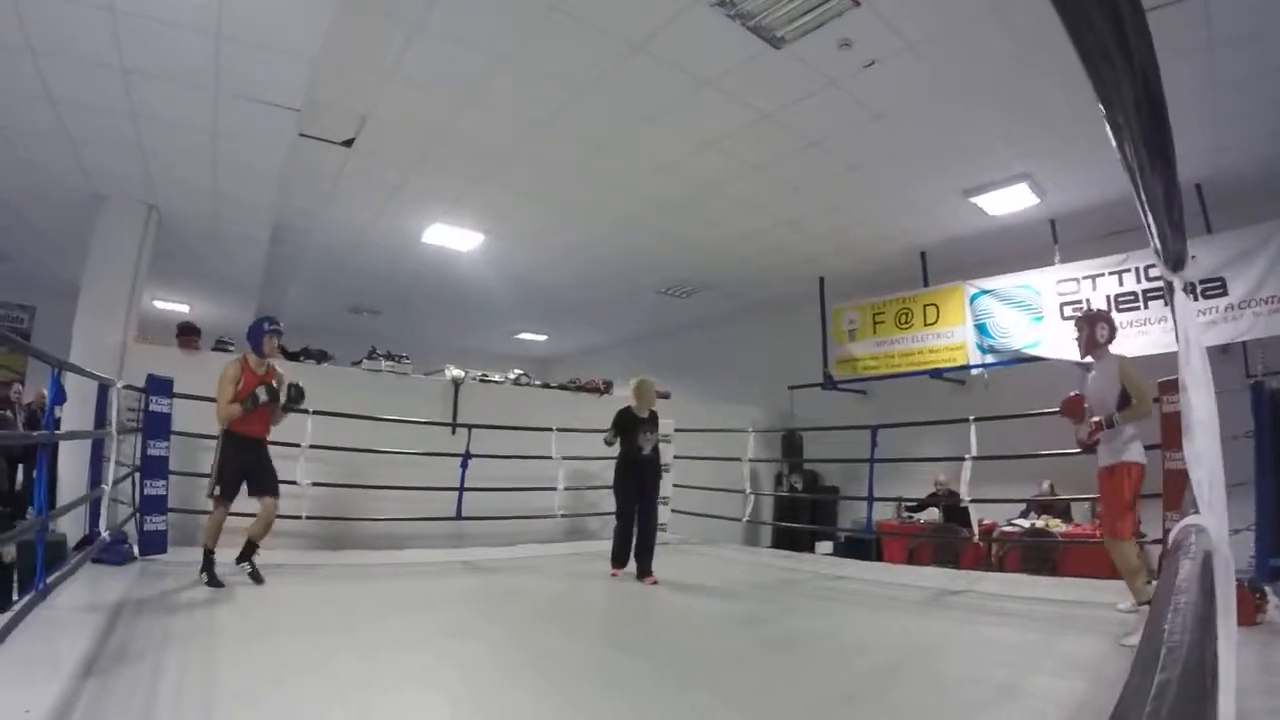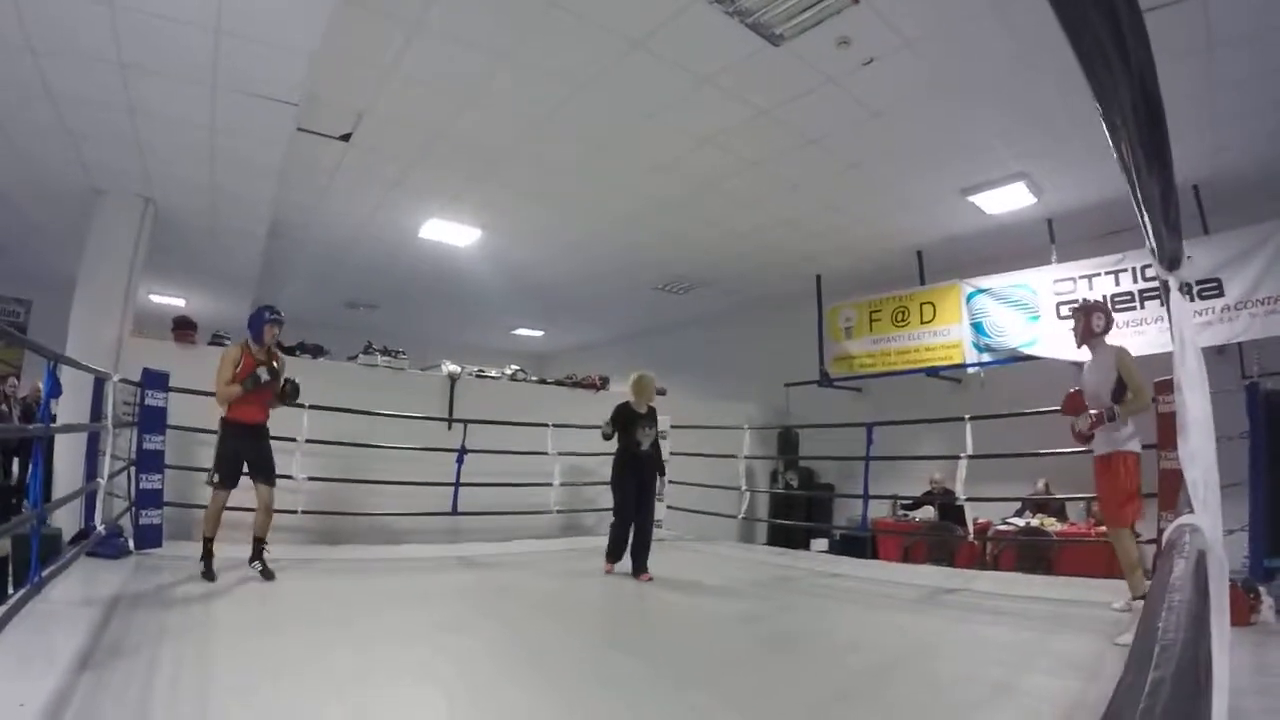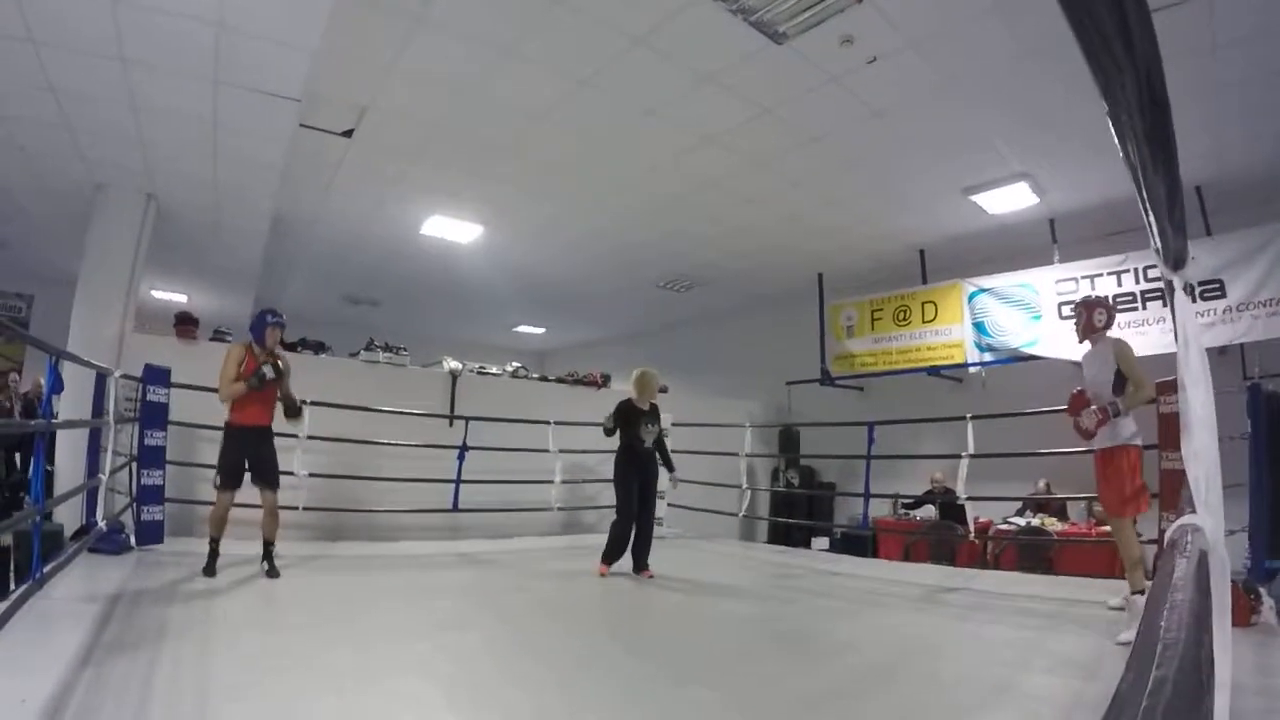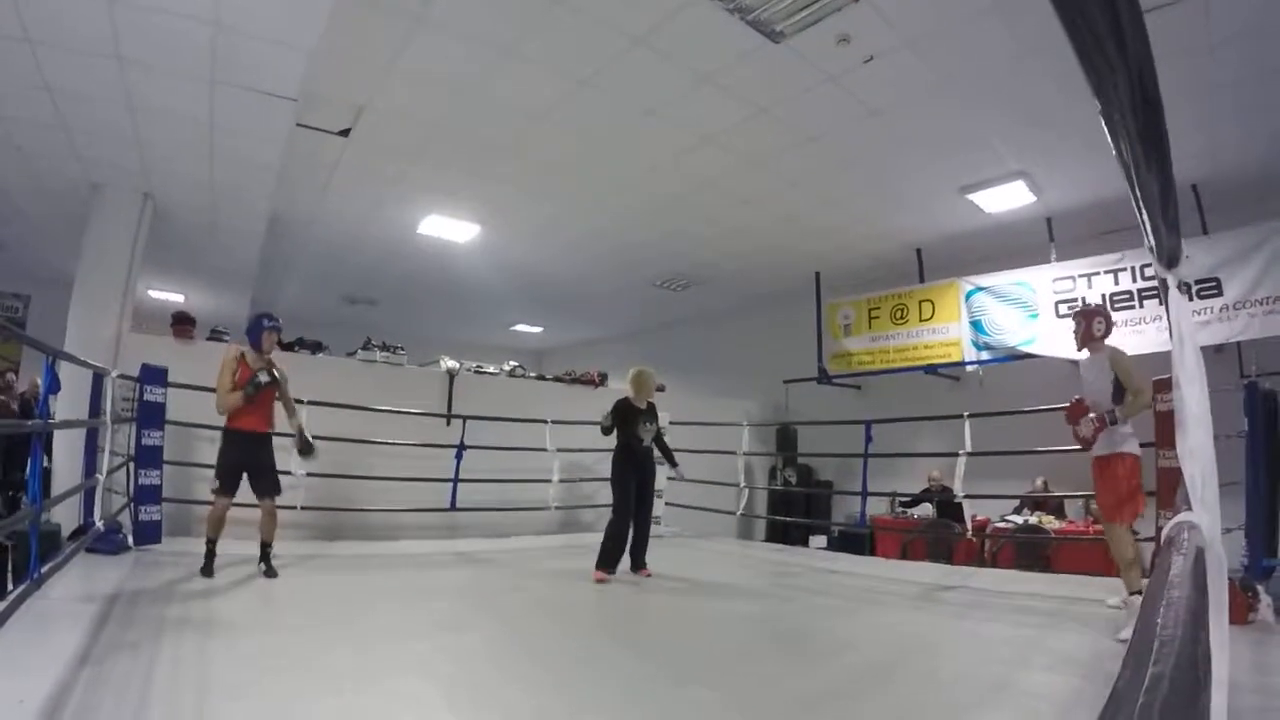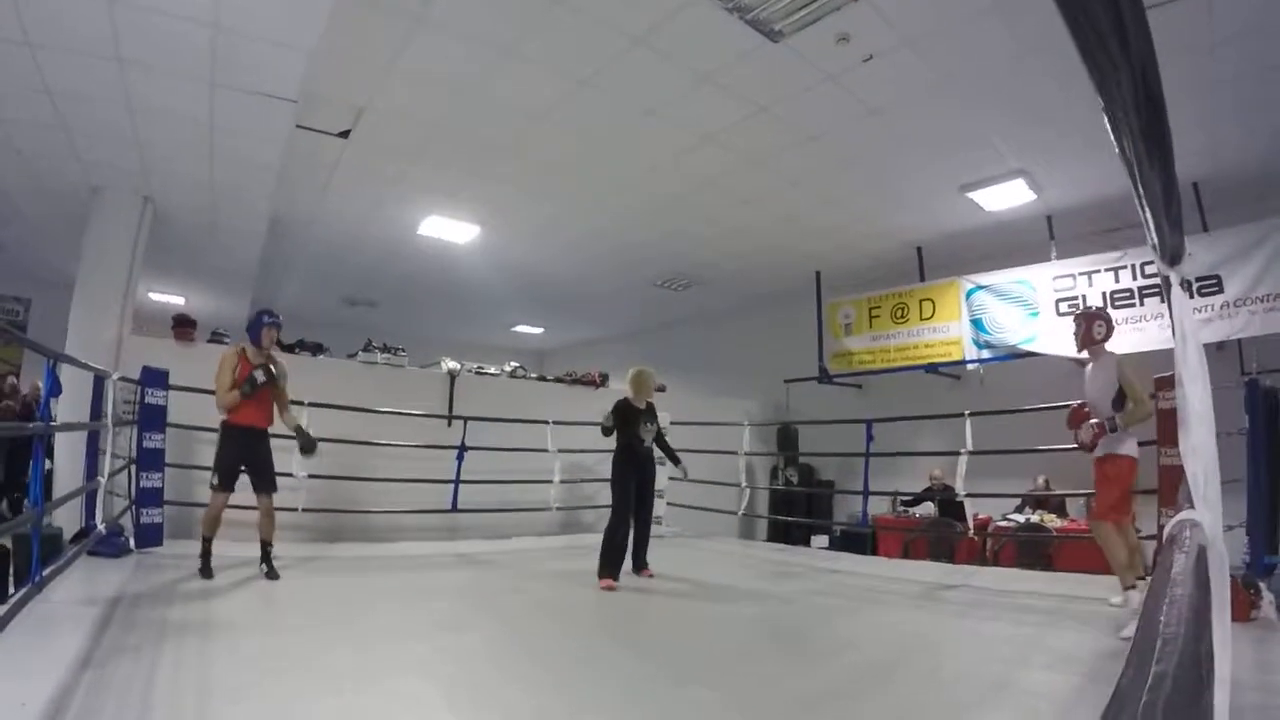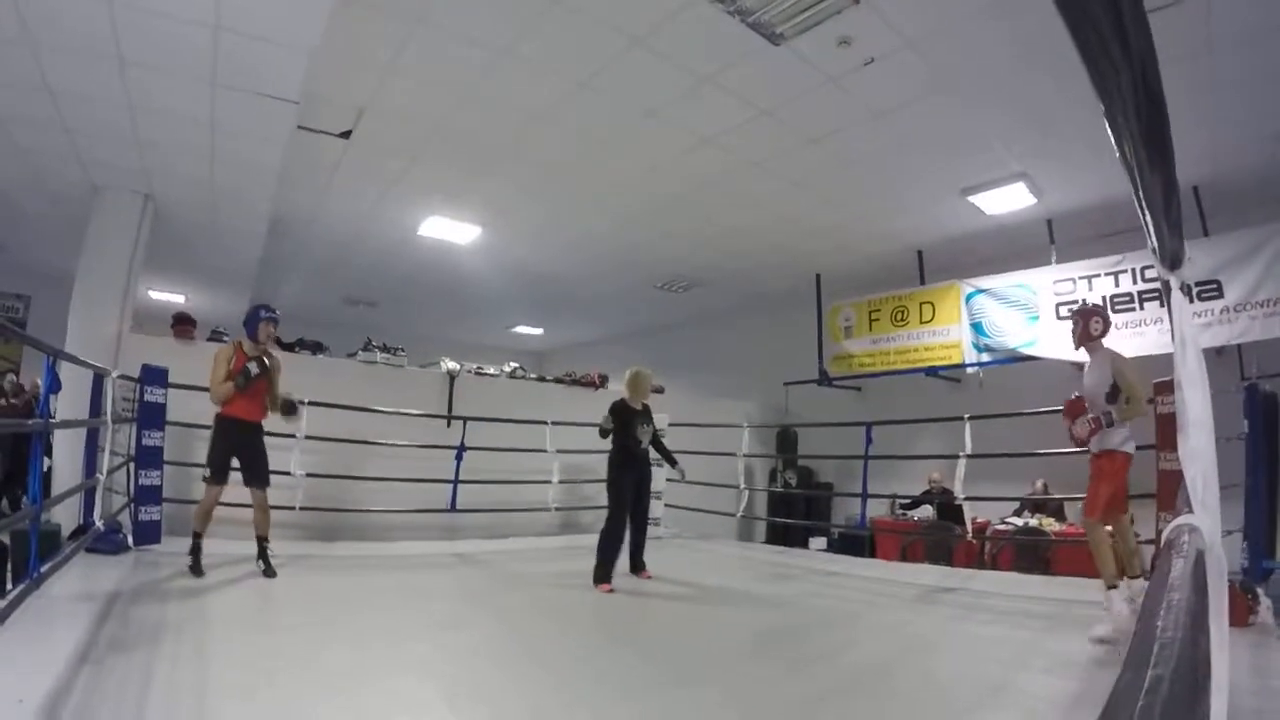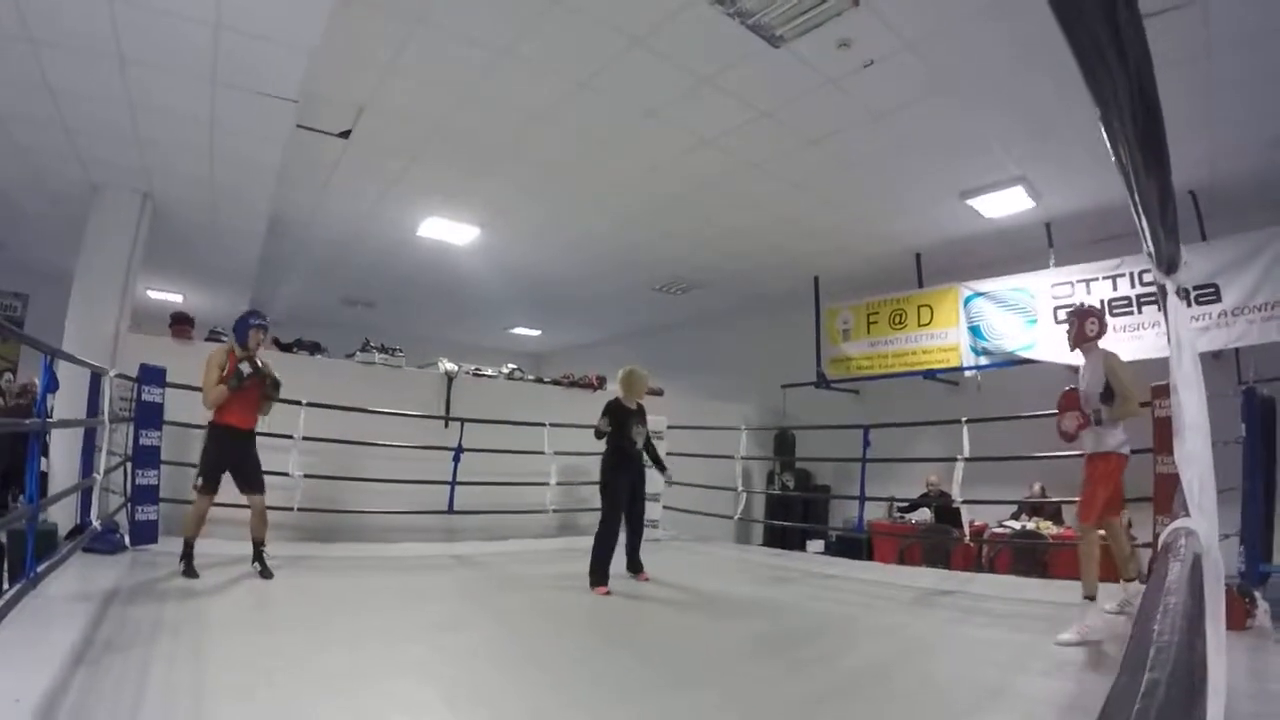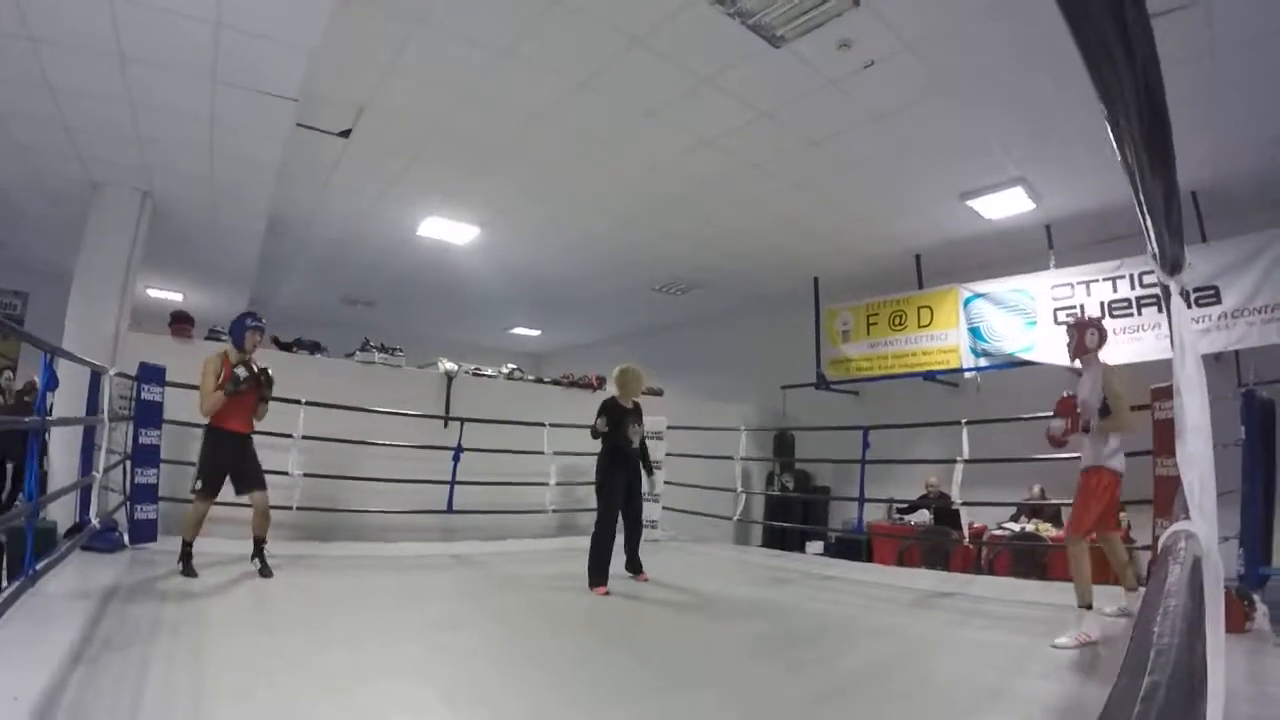
dt=0.1s
person 1, frame 1
left shoulder: (1120, 365)
right shoulder: (1093, 376)
left elbow: (1147, 406)
left wrist: (1105, 424)
right wrist: (1083, 422)
left hip: (1125, 460)
right hip: (1108, 460)
left knee: (1115, 537)
right knee: (1119, 534)
left ankle: (1150, 616)
right ankle: (1144, 593)
person 1, frame 2
left shoulder: (1117, 356)
right shoulder: (1089, 365)
left elbow: (1145, 399)
left wrist: (1102, 417)
right wrist: (1082, 417)
left hip: (1121, 449)
right hip: (1102, 450)
left knee: (1118, 528)
right knee: (1117, 526)
left ankle: (1145, 613)
right ankle: (1137, 594)
person 1, frame 3
left shoulder: (1117, 347)
right shoulder: (1087, 357)
left elbow: (1146, 390)
left wrist: (1107, 412)
right wrist: (1084, 413)
left hip: (1122, 444)
right hip: (1103, 445)
left knee: (1121, 521)
right knee: (1118, 520)
left ankle: (1143, 610)
right ankle: (1136, 592)
person 1, frame 4
left shoulder: (1115, 358)
right shoulder: (1085, 365)
left elbow: (1144, 397)
left wrist: (1104, 421)
right wrist: (1083, 420)
left hip: (1121, 452)
right hip: (1102, 452)
left knee: (1113, 525)
right knee: (1118, 523)
left ankle: (1140, 609)
right ankle: (1135, 592)
person 1, frame 5
left shoulder: (1117, 365)
right shoulder: (1089, 369)
left elbow: (1146, 408)
left wrist: (1105, 427)
right wrist: (1084, 424)
left hip: (1120, 453)
right hip: (1104, 453)
left knee: (1101, 524)
right knee: (1121, 523)
left ankle: (1138, 604)
right ankle: (1137, 590)
person 1, frame 6
left shoulder: (1114, 361)
right shoulder: (1089, 365)
left elbow: (1141, 405)
left wrist: (1100, 422)
right wrist: (1080, 416)
left hip: (1115, 449)
right hip: (1101, 449)
left knee: (1092, 521)
right knee: (1118, 519)
left ankle: (1115, 608)
right ankle: (1136, 588)
person 1, frame 7
left shoulder: (1108, 360)
right shoulder: (1086, 365)
left elbow: (1133, 406)
left wrist: (1089, 420)
right wrist: (1074, 413)
left hip: (1109, 451)
right hip: (1096, 451)
left knee: (1087, 525)
right knee: (1111, 522)
left ankle: (1088, 618)
right ankle: (1132, 591)
person 1, frame 8
left shoulder: (1106, 374)
right shoulder: (1086, 377)
left elbow: (1125, 422)
left wrist: (1079, 425)
right wrist: (1072, 418)
left hip: (1104, 467)
right hip: (1094, 464)
left knee: (1075, 537)
right knee: (1108, 534)
left ankle: (1085, 624)
right ankle: (1133, 599)
person 2, frame 1
left shoulder: (276, 375)
right shoulder: (235, 368)
right elbow: (222, 416)
left wrist: (287, 404)
right wrist: (252, 401)
left hip: (259, 446)
right hip: (233, 444)
left knee: (270, 507)
right knee: (221, 509)
left ankle: (246, 557)
right ankle: (207, 566)
person 2, frame 2
left shoulder: (277, 360)
right shoulder: (235, 353)
right elbow: (220, 396)
left wrist: (285, 393)
right wrist: (252, 381)
left hip: (259, 433)
right hip: (232, 430)
left knee: (267, 498)
right knee: (219, 498)
left ankle: (258, 556)
right ankle: (207, 556)
person 2, frame 3
left shoulder: (281, 363)
right shoulder: (238, 353)
left elbow: (283, 394)
right elbow: (224, 394)
left wrist: (290, 404)
right wrist: (256, 379)
left hip: (263, 435)
right hip: (236, 433)
left knee: (271, 501)
right knee: (224, 500)
left ankle: (268, 557)
right ankle: (212, 554)
person 2, frame 4
left shoulder: (277, 371)
right shoulder: (233, 361)
left elbow: (287, 406)
right elbow: (222, 405)
left wrist: (299, 433)
right wrist: (252, 386)
left hip: (261, 442)
right hip: (234, 439)
left knee: (269, 505)
right knee: (221, 505)
left ankle: (265, 558)
right ankle: (209, 555)
person 2, frame 5
left shoulder: (277, 367)
right shoulder: (233, 357)
left elbow: (282, 406)
right elbow: (221, 403)
left wrist: (299, 431)
right wrist: (249, 385)
left hip: (259, 437)
right hip: (232, 435)
left knee: (266, 504)
right knee: (218, 501)
left ankle: (266, 558)
right ankle: (205, 555)
person 2, frame 6
left shoulder: (272, 361)
right shoulder: (229, 351)
right elbow: (216, 396)
left wrist: (283, 405)
right wrist: (244, 377)
left hip: (254, 431)
right hip: (228, 427)
left knee: (260, 498)
right knee: (212, 493)
left ankle: (263, 555)
right ankle: (195, 552)
person 2, frame 7
left shoulder: (262, 367)
right shoulder: (220, 357)
right elbow: (208, 401)
left wrist: (271, 395)
right wrist: (235, 379)
left hip: (246, 439)
right hip: (220, 435)
left knee: (259, 504)
right knee: (203, 502)
left ankle: (258, 557)
right ankle: (186, 556)
person 2, frame 8
left shoulder: (257, 369)
right shoulder: (216, 362)
right elbow: (206, 408)
left wrist: (265, 396)
right wrist: (232, 384)
left hip: (243, 441)
right hip: (217, 439)
left knee: (262, 503)
right knee: (202, 504)
left ankle: (259, 554)
right ankle: (185, 556)
person 3, frame 1
left shoulder: (654, 416)
right shoulder: (624, 415)
right elbow: (612, 439)
left wrist: (658, 474)
right wrist: (609, 439)
left hip: (649, 474)
right hip: (626, 472)
left knee: (648, 522)
right knee: (625, 520)
left ankle: (645, 570)
right ankle: (618, 562)
person 3, frame 2
left shoulder: (652, 412)
right shoulder: (622, 410)
right elbow: (609, 436)
left wrist: (661, 472)
right wrist: (606, 431)
left hip: (647, 469)
right hip: (624, 469)
left knee: (645, 519)
right knee: (624, 517)
left ankle: (639, 567)
right ankle: (612, 557)
person 3, frame 3
left shoulder: (654, 409)
right shoulder: (625, 407)
left elbow: (660, 440)
right elbow: (610, 432)
left wrist: (670, 468)
right wrist: (608, 426)
left hip: (649, 467)
right hip: (627, 466)
left knee: (646, 517)
right knee: (626, 515)
left ankle: (641, 564)
right ankle: (608, 559)
person 3, frame 4
left shoulder: (651, 407)
right shoulder: (622, 405)
left elbow: (658, 438)
right elbow: (607, 432)
left wrist: (673, 464)
right wrist: (605, 424)
left hip: (646, 466)
right hip: (624, 465)
left knee: (644, 516)
right knee: (621, 515)
left ankle: (638, 563)
right ankle: (604, 566)
person 3, frame 5
left shoulder: (650, 408)
right shoulder: (622, 406)
left elbow: (659, 438)
right elbow: (608, 432)
left wrist: (677, 462)
right wrist: (606, 425)
left hip: (646, 466)
right hip: (625, 466)
left knee: (644, 517)
right knee: (620, 517)
left ankle: (640, 563)
right ankle: (607, 572)
person 3, frame 6
left shoulder: (646, 409)
right shoulder: (619, 407)
left elbow: (656, 440)
right elbow: (605, 434)
left wrist: (674, 463)
right wrist: (604, 427)
left hip: (642, 468)
right hip: (621, 468)
left knee: (640, 519)
right knee: (616, 519)
left ankle: (637, 564)
right ankle: (602, 576)
person 3, frame 7
left shoulder: (640, 409)
right shoulder: (613, 406)
left elbow: (647, 442)
right elbow: (600, 435)
left wrist: (662, 468)
right wrist: (600, 429)
left hip: (636, 469)
right hip: (615, 469)
left knee: (636, 520)
right knee: (610, 521)
left ankle: (635, 566)
right ankle: (598, 579)
person 3, frame 8
left shoulder: (637, 407)
right shoulder: (609, 405)
right elbow: (595, 434)
left wrist: (649, 471)
right wrist: (598, 428)
left hip: (632, 469)
right hip: (610, 469)
left knee: (635, 520)
right knee: (606, 522)
left ankle: (634, 565)
right ankle: (597, 579)
